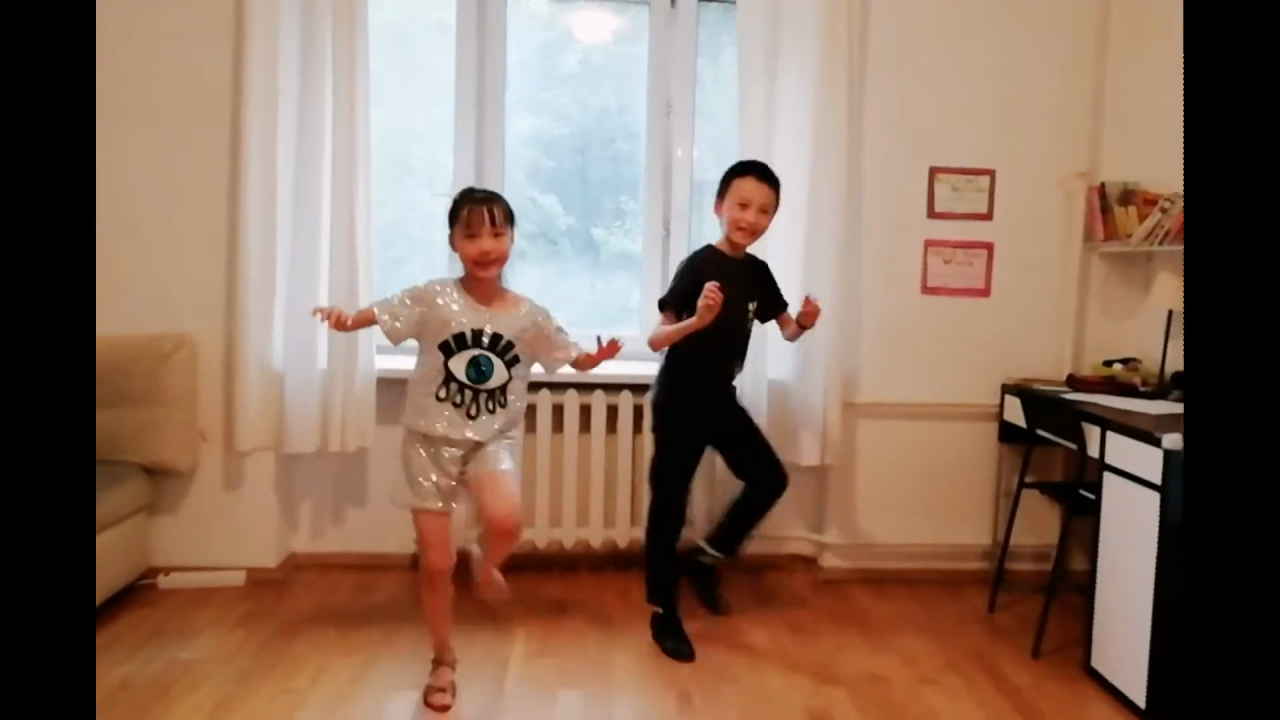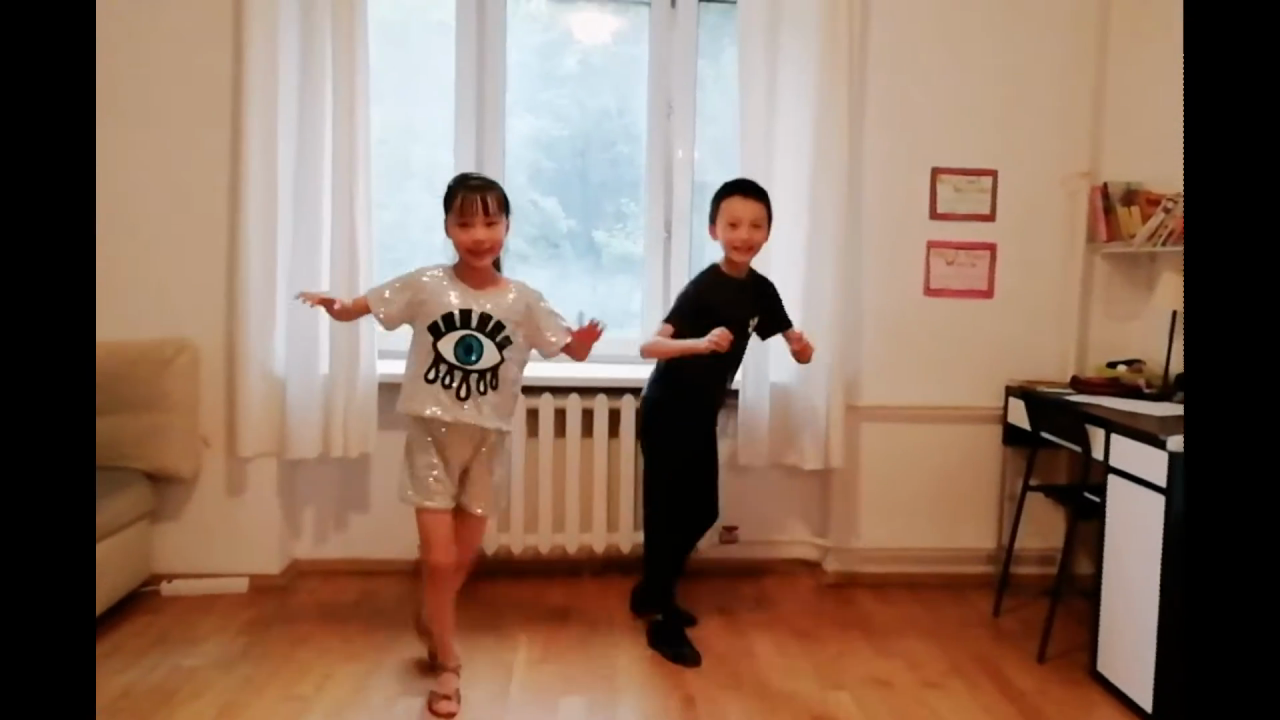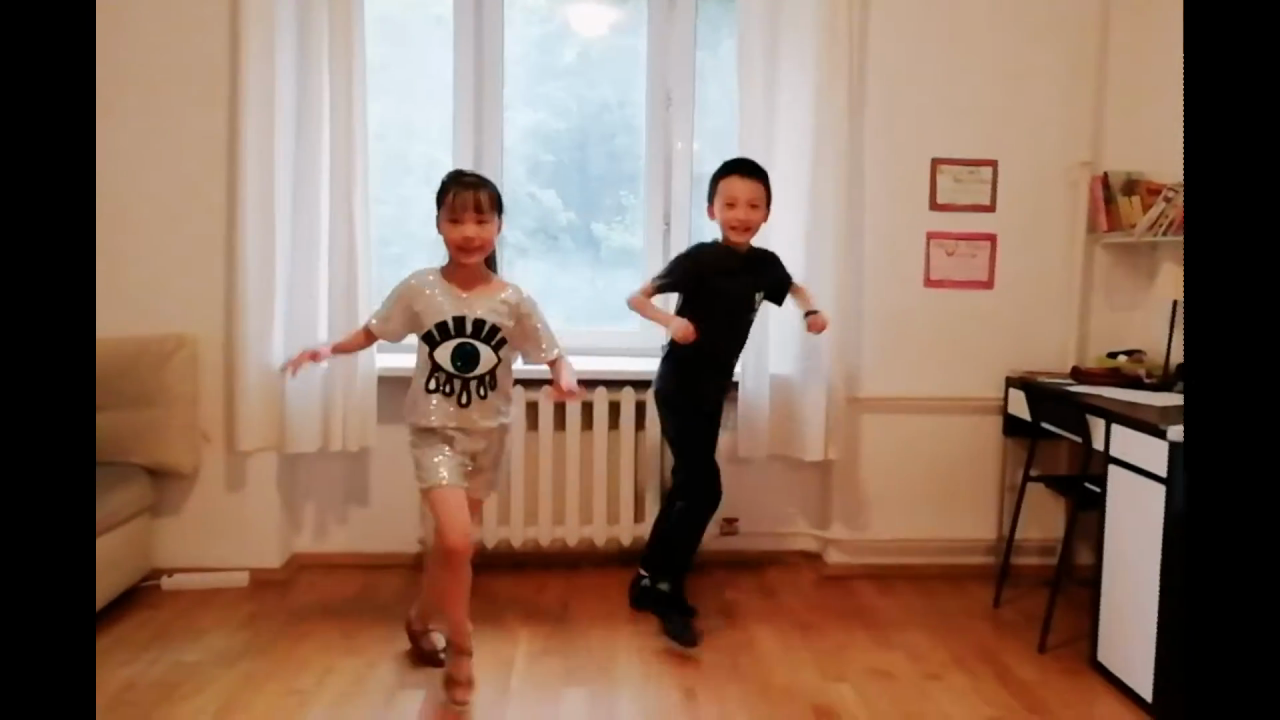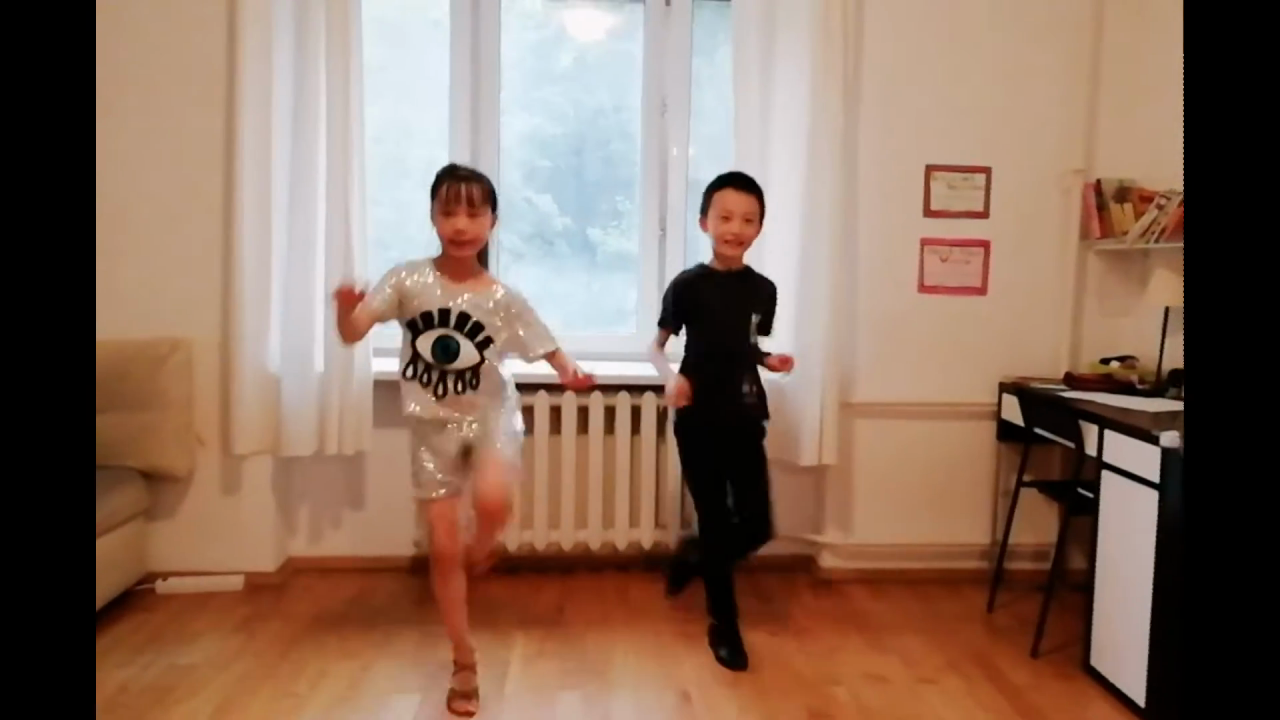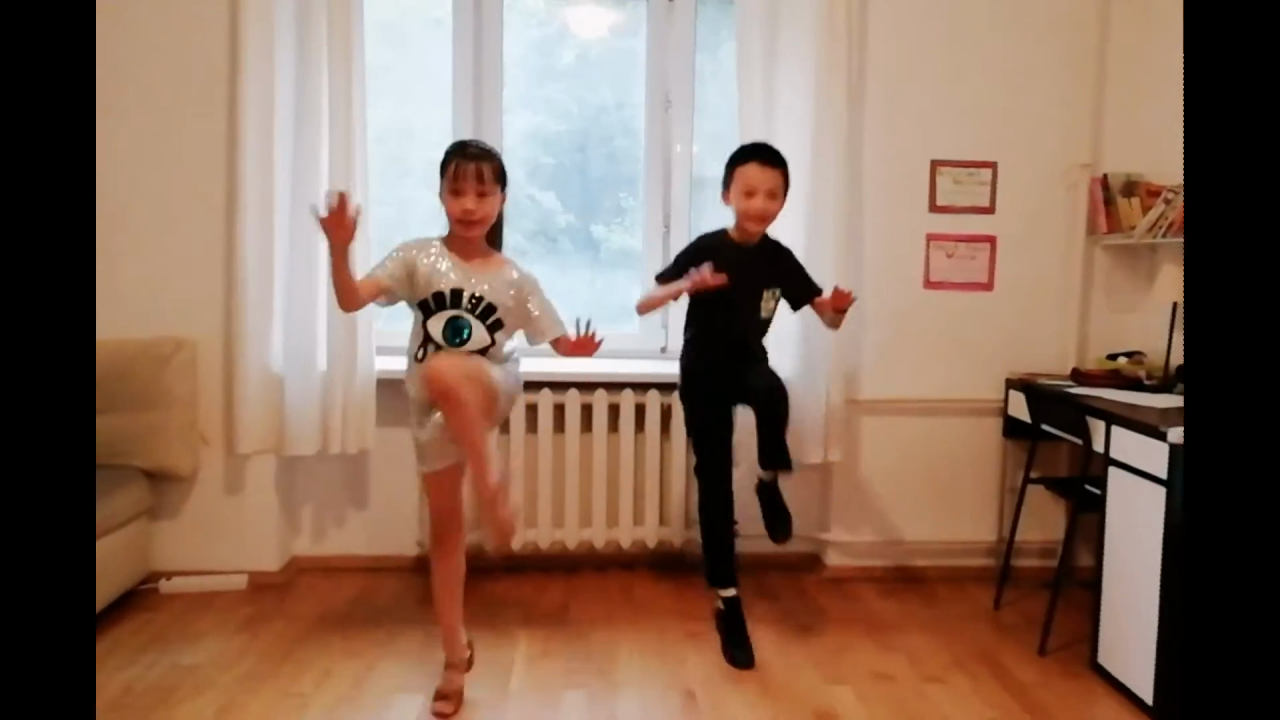
dt=0.2s
person 1, frame 1
left shoulder: (531, 316)
right shoulder: (431, 298)
left elbow: (575, 361)
right elbow: (363, 319)
left wrist: (598, 357)
right wrist: (340, 317)
left hip: (491, 440)
right hip: (431, 440)
left knee: (506, 519)
right knee: (436, 563)
left ankle: (484, 564)
right ankle: (443, 660)
person 1, frame 2
left shoulder: (523, 300)
right shoulder: (424, 285)
left elbow: (572, 349)
right elbow: (356, 307)
left wrist: (584, 340)
right wrist: (331, 304)
left hip: (487, 438)
right hip: (430, 432)
left knee: (462, 558)
right knee: (437, 563)
left ankle: (431, 615)
right ankle: (446, 664)
person 1, frame 3
left shoulder: (514, 301)
right shoulder: (418, 289)
left elbow: (553, 356)
right elbow: (366, 336)
left wrist: (564, 377)
right wrist: (325, 350)
left hip: (487, 435)
right hip: (434, 433)
left knee: (454, 545)
right knee: (455, 544)
left ankle: (421, 620)
right ankle: (460, 647)
person 1, frame 4
left shoulder: (504, 298)
right shoulder: (407, 279)
left elbow: (552, 354)
right elbow: (353, 332)
left wrist: (574, 375)
right wrist: (346, 310)
left hip: (491, 416)
right hip: (432, 426)
left knee: (494, 501)
right knee: (445, 552)
left ankle: (482, 542)
right ankle: (464, 663)
person 1, frame 5
left shoulder: (514, 279)
right shoulder: (416, 256)
left elbow: (557, 340)
right elbow: (351, 300)
left wrist: (577, 348)
right wrist: (337, 247)
left hip: (490, 387)
right hip: (431, 403)
left knee: (446, 373)
right knee: (445, 530)
left ankle: (491, 491)
right ankle: (456, 655)
person 2, frame 1
left shoulder: (758, 273)
right shoulder: (699, 266)
left elbow: (787, 329)
right elbow: (656, 339)
left wrist: (804, 322)
right wrist: (698, 319)
left hip: (719, 396)
right hip: (678, 400)
left knee: (769, 477)
right knee: (668, 504)
left ankle: (705, 559)
right ankle: (663, 613)
person 2, frame 2
left shoulder: (761, 291)
right shoulder: (704, 288)
left elbow: (793, 344)
right elbow: (649, 346)
left wrist: (802, 347)
right wrist: (702, 343)
left hip: (702, 413)
right hip: (665, 411)
left knee: (702, 511)
right knee: (666, 513)
left ankle: (652, 591)
right ankle: (660, 619)
person 2, frame 3
left shoulder: (765, 264)
right shoulder: (700, 259)
left elbow: (794, 289)
right elbow: (637, 298)
left wrist: (813, 313)
right wrist: (671, 321)
left hip: (712, 391)
right hip: (680, 390)
left knee: (691, 490)
right knee: (703, 489)
left ankle: (650, 579)
right ankle: (665, 587)
person 2, frame 4
left shoulder: (762, 290)
right shoulder: (689, 285)
right elbow: (658, 346)
left wrist: (770, 360)
right wrist: (669, 377)
left hip: (745, 418)
right hip: (697, 419)
left knee: (755, 527)
right knee: (717, 522)
left ankle: (690, 560)
right ankle: (723, 624)
person 2, frame 5
left shoulder: (781, 260)
right shoulder: (705, 250)
left elbow: (826, 317)
right elbow: (644, 304)
left wrist: (838, 307)
right wrist: (686, 286)
left hip: (749, 368)
right hip: (703, 378)
left knee: (772, 392)
right knee: (714, 488)
left ankle: (769, 480)
right ankle: (728, 607)
